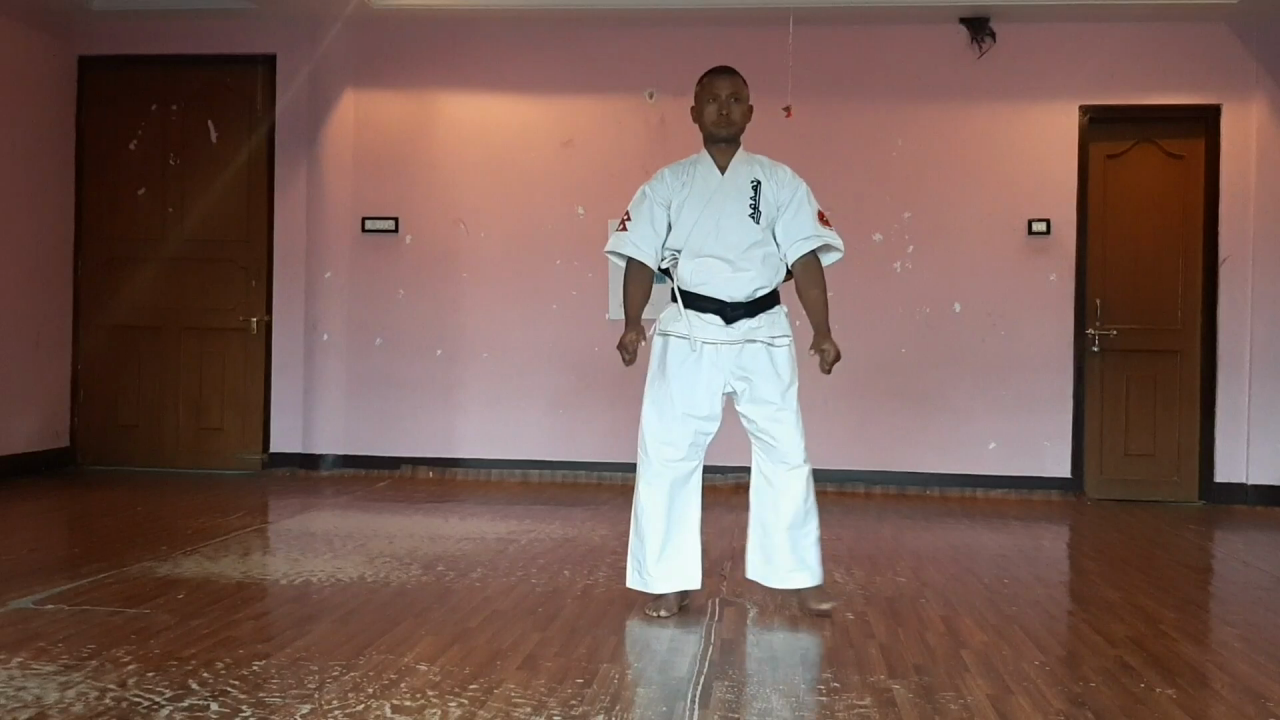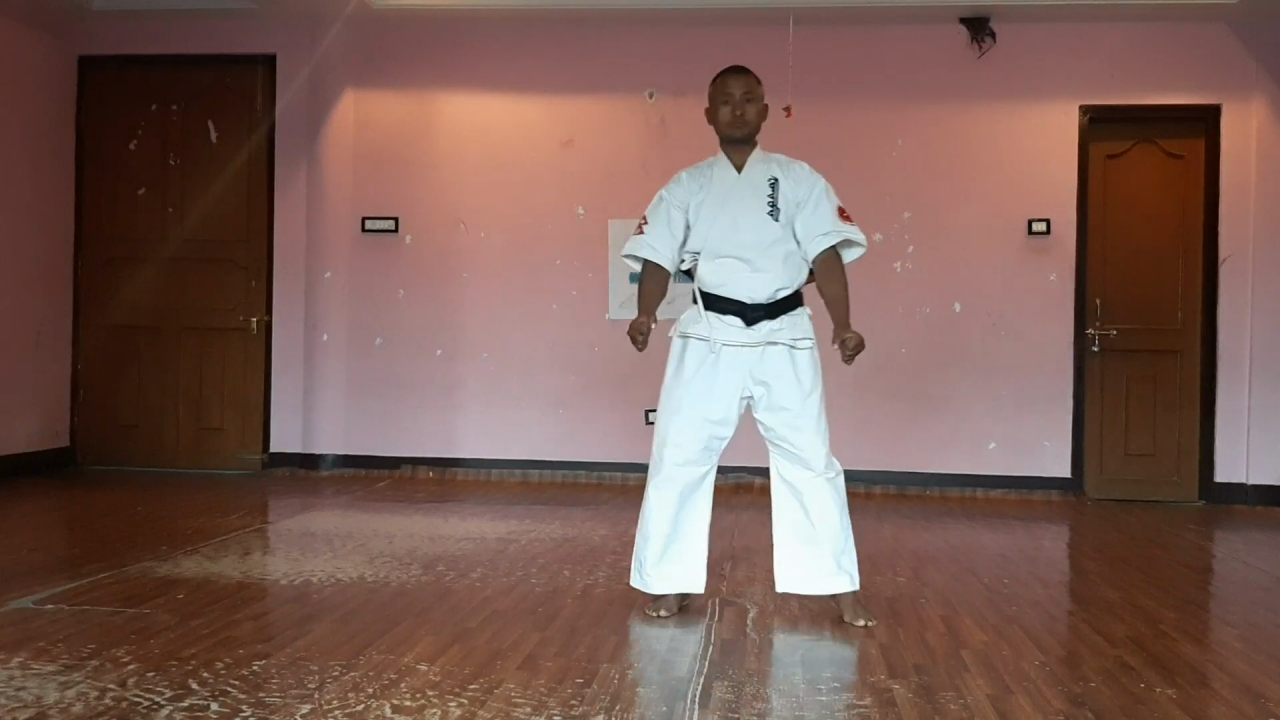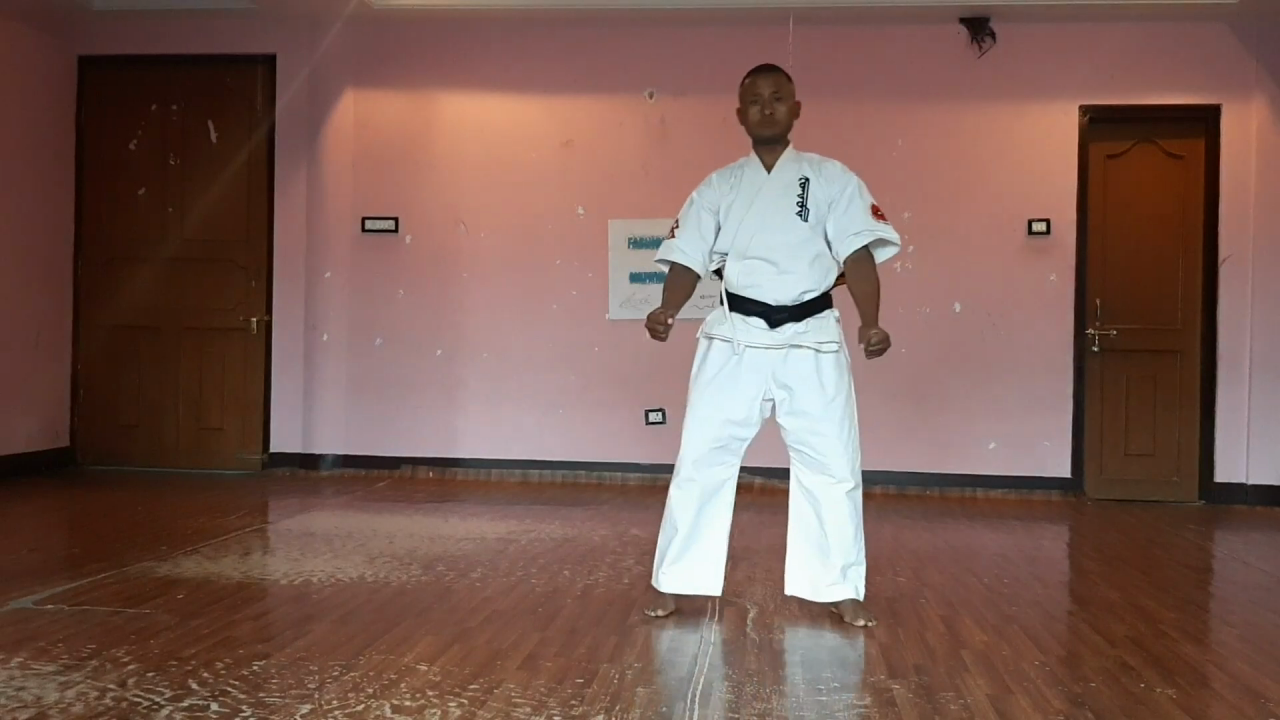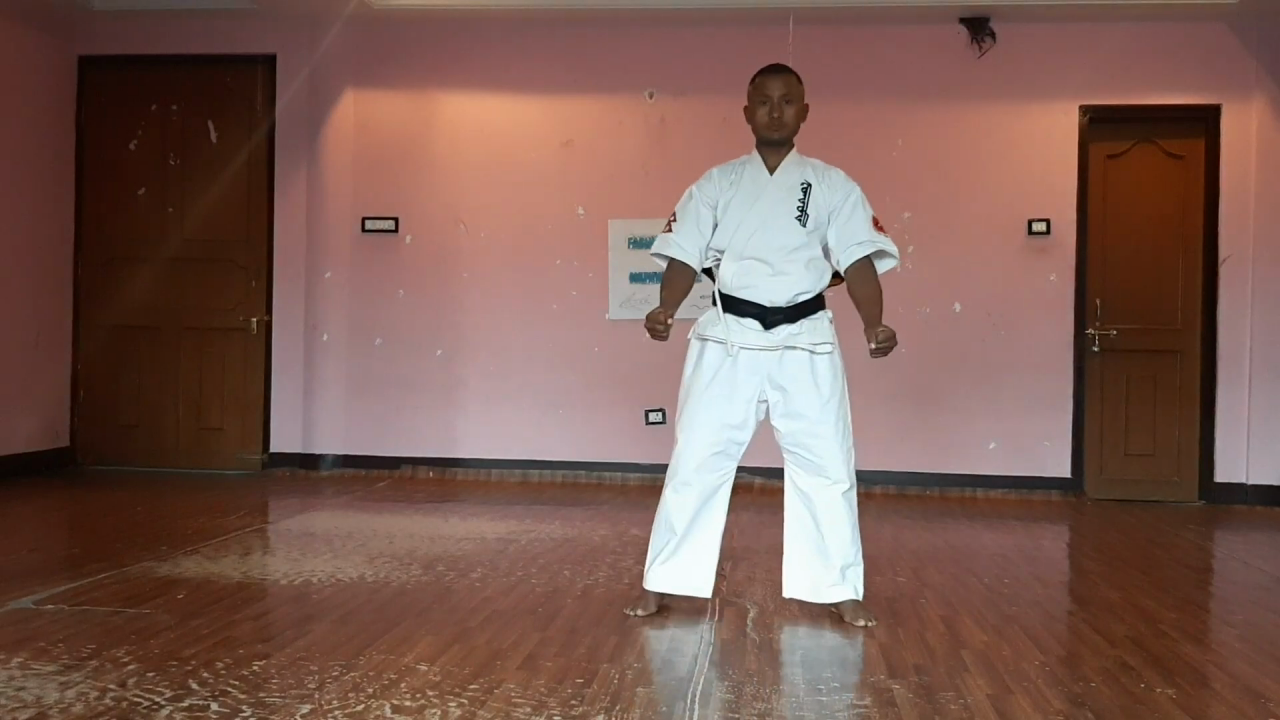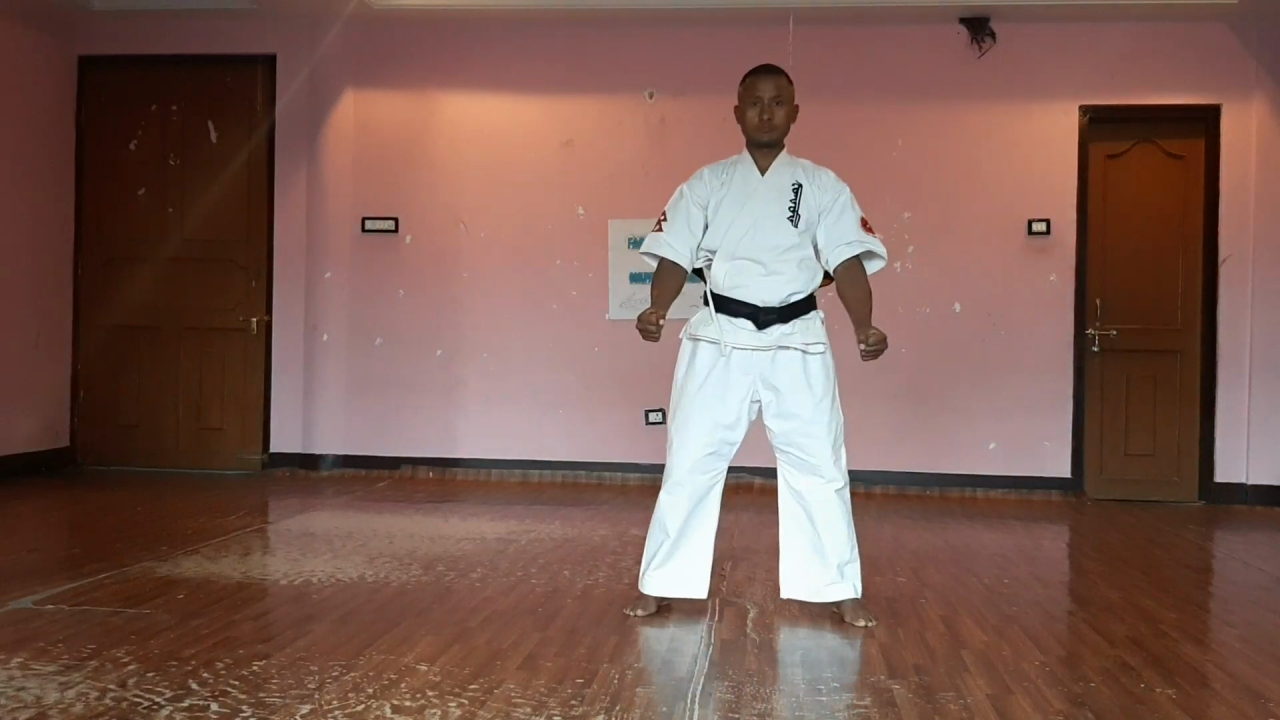
dt=0.2s
person 1, frame 1
left shoulder: (780, 181)
right shoulder: (668, 183)
left elbow: (805, 258)
right elbow: (640, 258)
left wrist: (822, 332)
right wrist: (633, 324)
left hip: (763, 334)
right hip: (689, 334)
left knee: (786, 455)
right knee: (668, 457)
left ankle: (799, 576)
right ankle: (667, 580)
person 1, frame 2
left shoulder: (799, 178)
right shoulder: (686, 186)
left elbow: (825, 254)
right elbow: (657, 258)
left wrist: (842, 325)
right wrist: (645, 315)
left hip: (784, 336)
right hip: (708, 336)
left knee: (810, 460)
right knee: (680, 458)
left ankle: (841, 587)
right ankle: (670, 581)
person 1, frame 3
left shoulder: (832, 178)
right shoulder: (717, 187)
left elbow: (857, 254)
right elbow: (687, 260)
left wrist: (870, 323)
right wrist: (667, 311)
left hip: (811, 338)
right hip: (733, 338)
left knee: (831, 466)
right knee: (703, 458)
left ankle: (842, 590)
right ankle: (677, 582)
person 1, frame 4
left shoulder: (832, 184)
right shoulder: (716, 183)
left elbow: (857, 260)
right elbow: (684, 256)
left wrist: (874, 324)
right wrist: (665, 309)
left hip: (805, 340)
right hip: (727, 338)
left knee: (827, 466)
right knee: (698, 461)
left ankle: (841, 590)
right ankle: (661, 582)
person 1, frame 5
left shoulder: (823, 186)
right shoulder: (706, 183)
left elbow: (847, 261)
right elbow: (674, 256)
left wrist: (864, 326)
right wrist: (657, 309)
left hip: (797, 340)
right hip: (719, 339)
left knee: (818, 466)
right knee: (691, 463)
left ankle: (840, 590)
right ankle: (658, 584)
